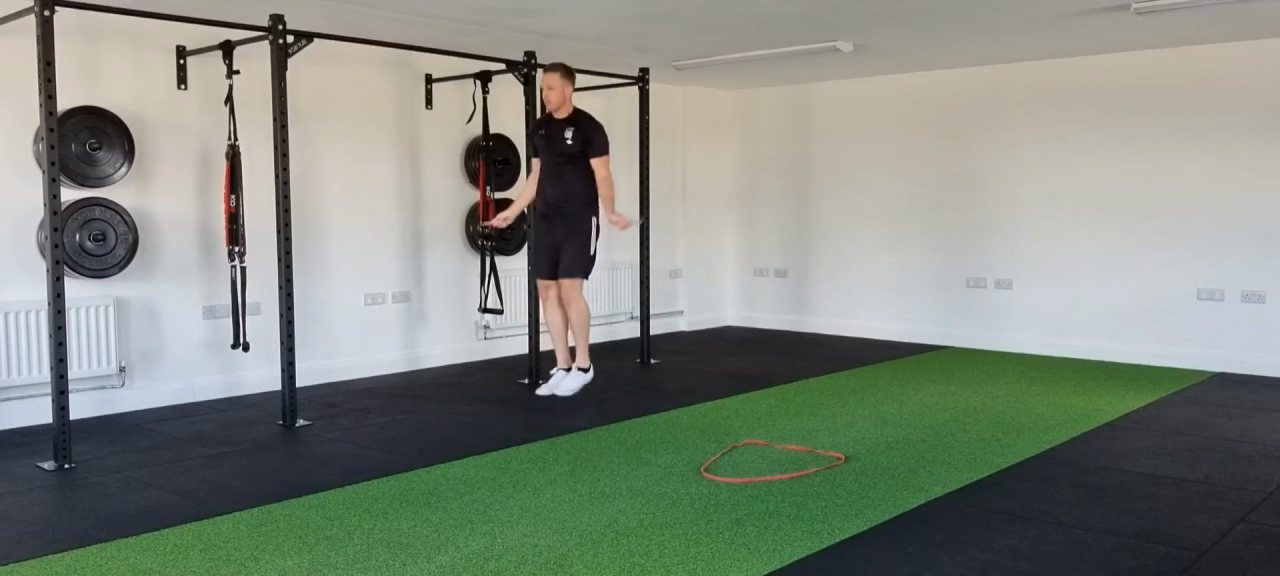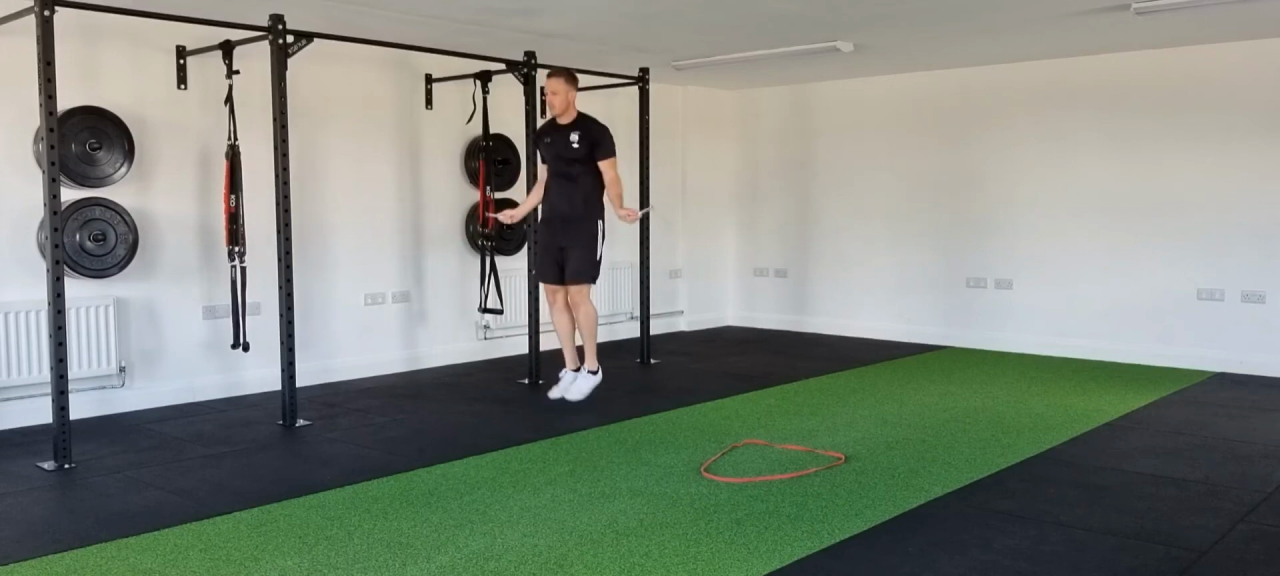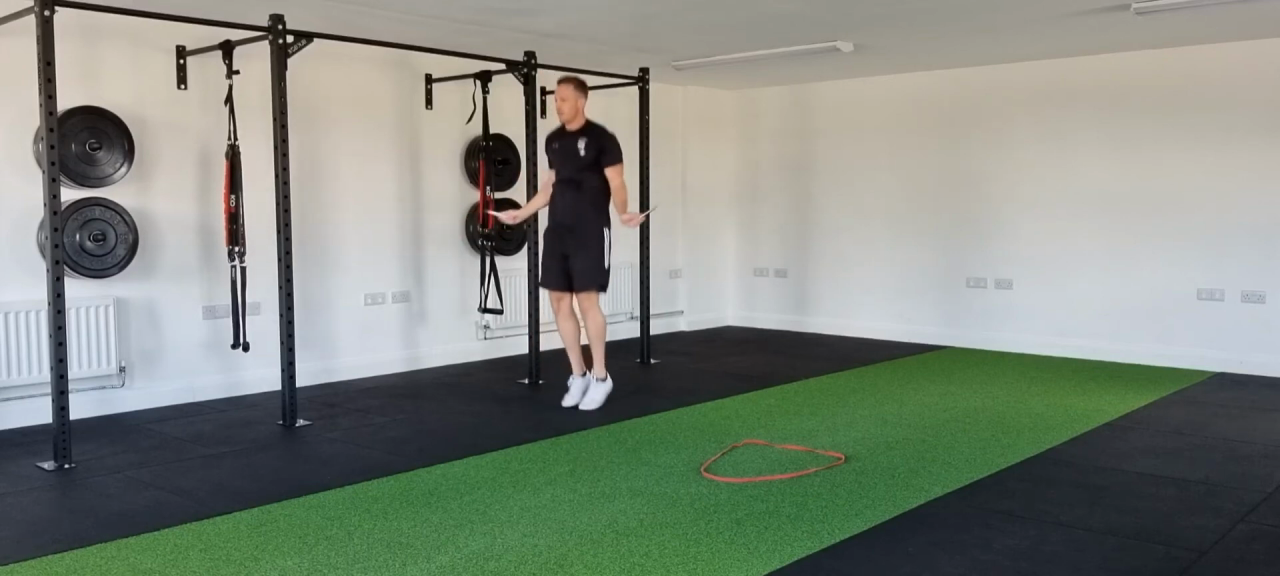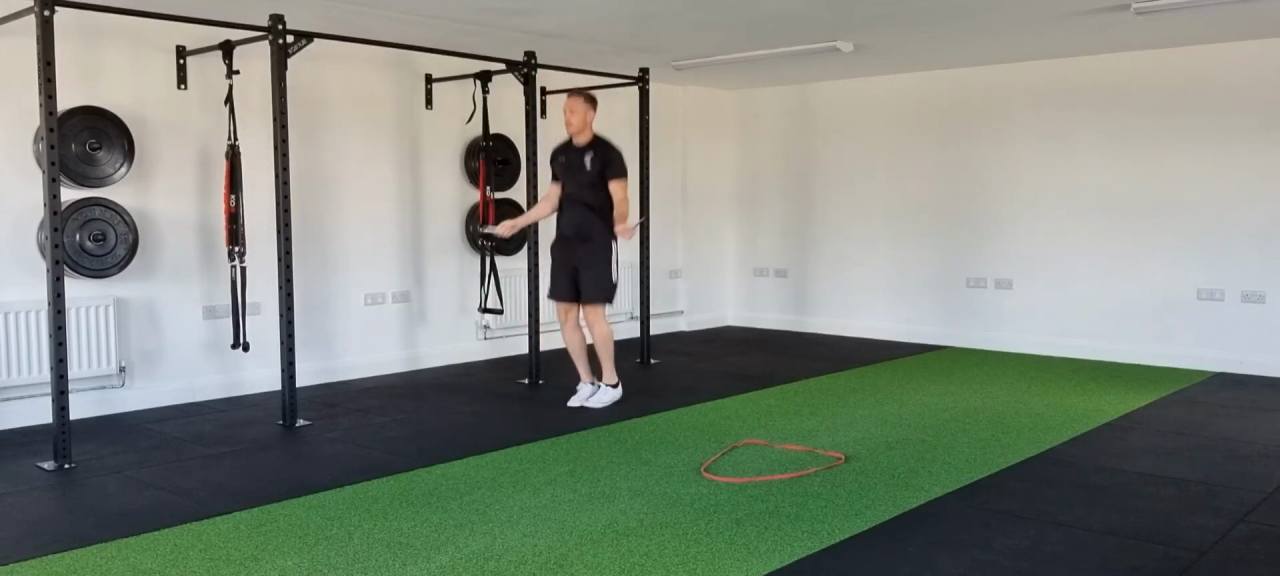
dt=0.5s
person 1, frame 1
left shoulder: (589, 127)
right shoulder: (540, 127)
left elbow: (601, 175)
left wrist: (610, 212)
right wrist: (511, 212)
left hip: (579, 220)
right hip: (545, 220)
left knee: (570, 288)
right knee: (548, 290)
left ankle: (582, 365)
right ankle: (562, 367)
person 1, frame 2
left shoulder: (594, 130)
right shoulder: (545, 134)
left elbow: (611, 176)
left wrist: (619, 207)
right wrist: (520, 211)
left hip: (586, 223)
right hip: (552, 222)
left knee: (578, 293)
right knee: (554, 295)
left ankle: (590, 367)
right ankle: (571, 369)
person 1, frame 3
left shoulder: (601, 138)
right shoulder: (554, 141)
left elbow: (616, 183)
left wrist: (624, 213)
right wrist: (522, 213)
left hip: (590, 232)
right hip: (557, 232)
left knee: (587, 302)
right knee: (560, 302)
left ankle: (600, 377)
right ankle: (579, 375)
person 1, frame 4
left shoulder: (607, 153)
right shoulder: (560, 153)
left elbow: (619, 198)
left wrist: (621, 224)
right wrist: (516, 223)
left hip: (597, 245)
right hip: (564, 245)
left knee: (593, 314)
right knee: (565, 314)
left ankle: (611, 383)
right ankle: (588, 383)
